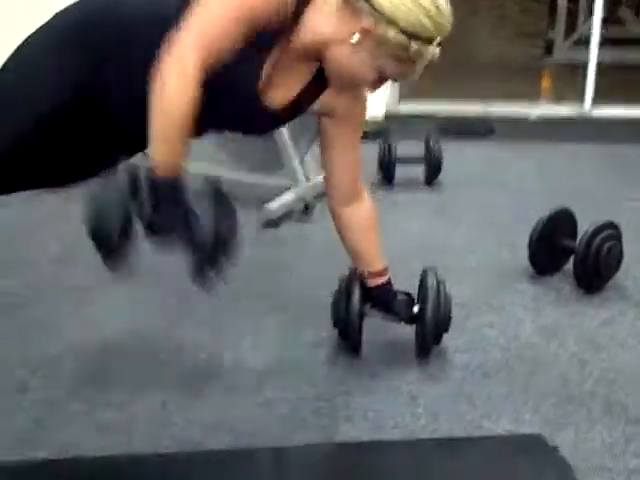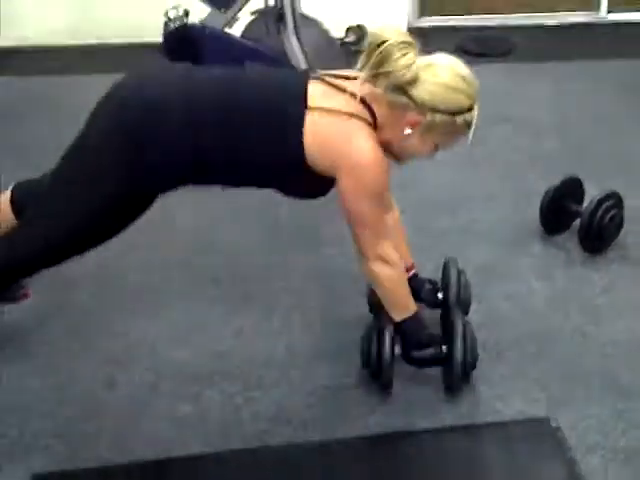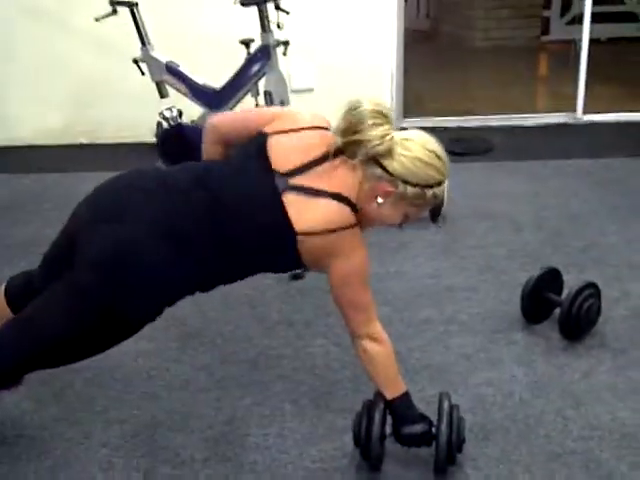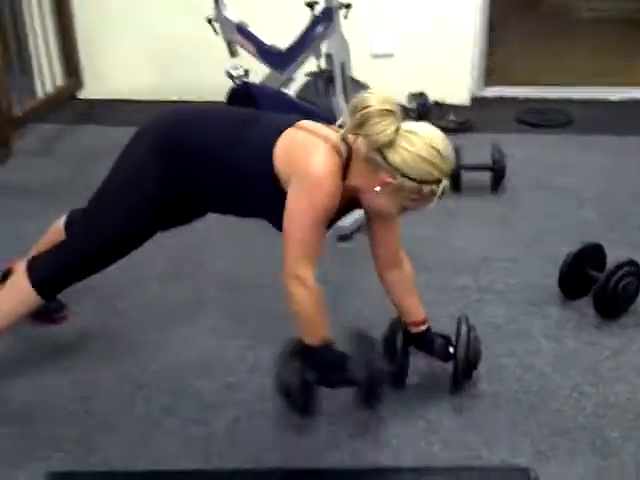
dt=1s
person 1, frame 1
left shoulder: (340, 96)
left elbow: (349, 198)
right elbow: (182, 66)
left wrist: (380, 287)
right wrist: (166, 191)
left hip: (142, 117)
person 1, frame 2
left shoulder: (370, 97)
right shoulder: (358, 149)
left elbow: (383, 208)
right elbow: (377, 256)
left wrist: (412, 280)
right wrist: (414, 331)
left hip: (160, 100)
right hip: (143, 137)
left knee: (54, 199)
right knee: (48, 230)
person 1, frame 3
left shoulder: (311, 129)
right shoulder: (340, 234)
left elbow: (218, 127)
right elbow: (366, 333)
right wrist: (403, 410)
left hip: (120, 198)
right hip: (129, 268)
left knee: (39, 287)
person 1, frame 4
left shoulder: (377, 169)
right shoulder: (319, 171)
left elbow: (392, 265)
right elbow: (299, 278)
left wrist: (420, 330)
right wrist: (321, 352)
left hip: (201, 181)
right hip: (168, 154)
left knee: (98, 227)
right knee: (84, 251)
